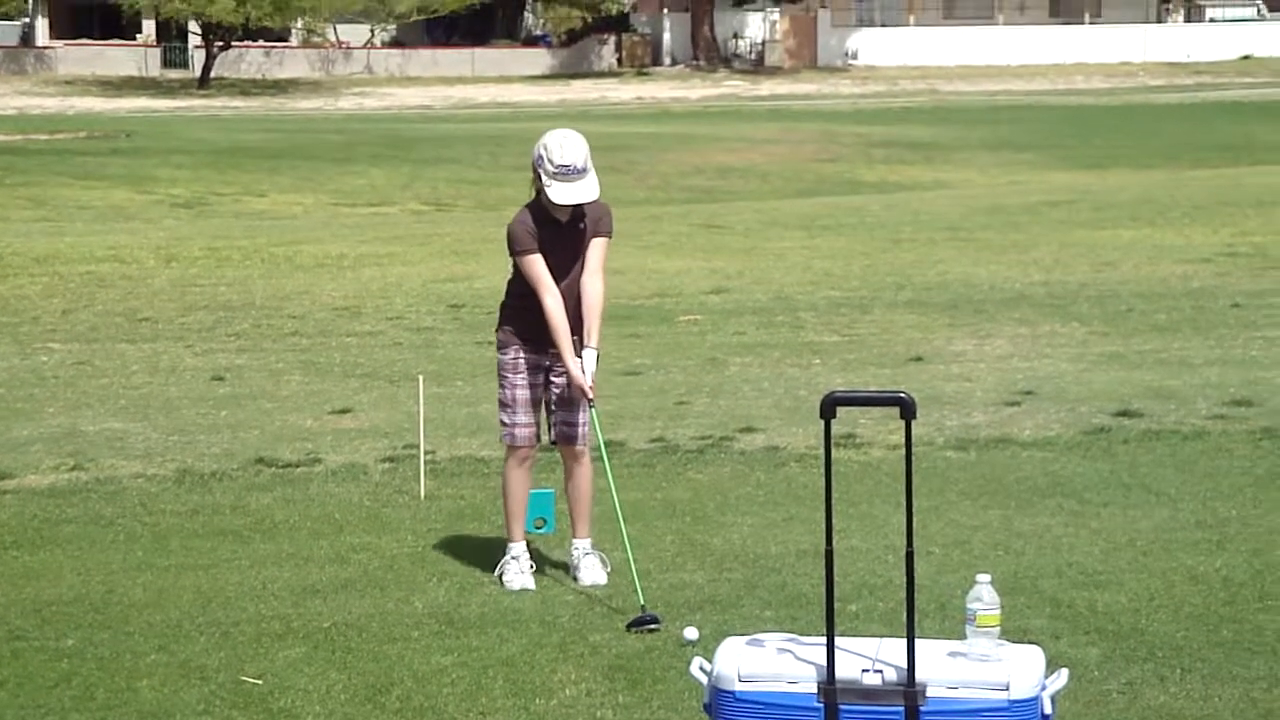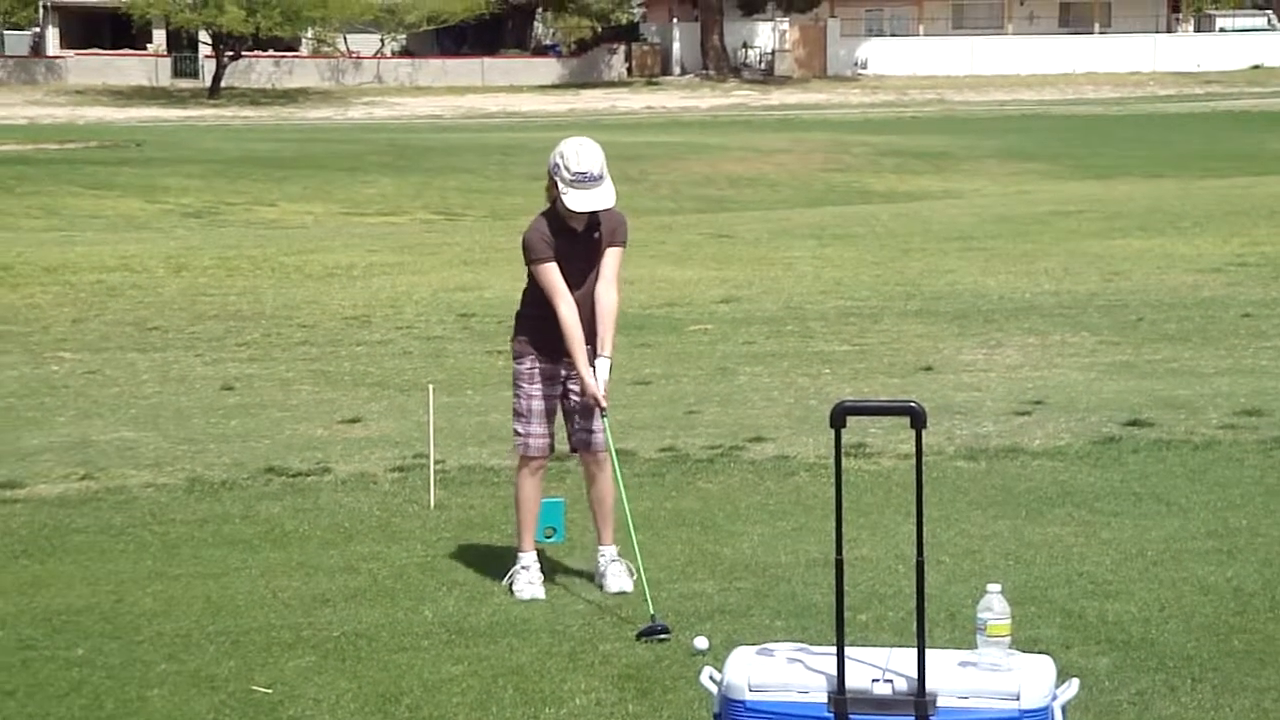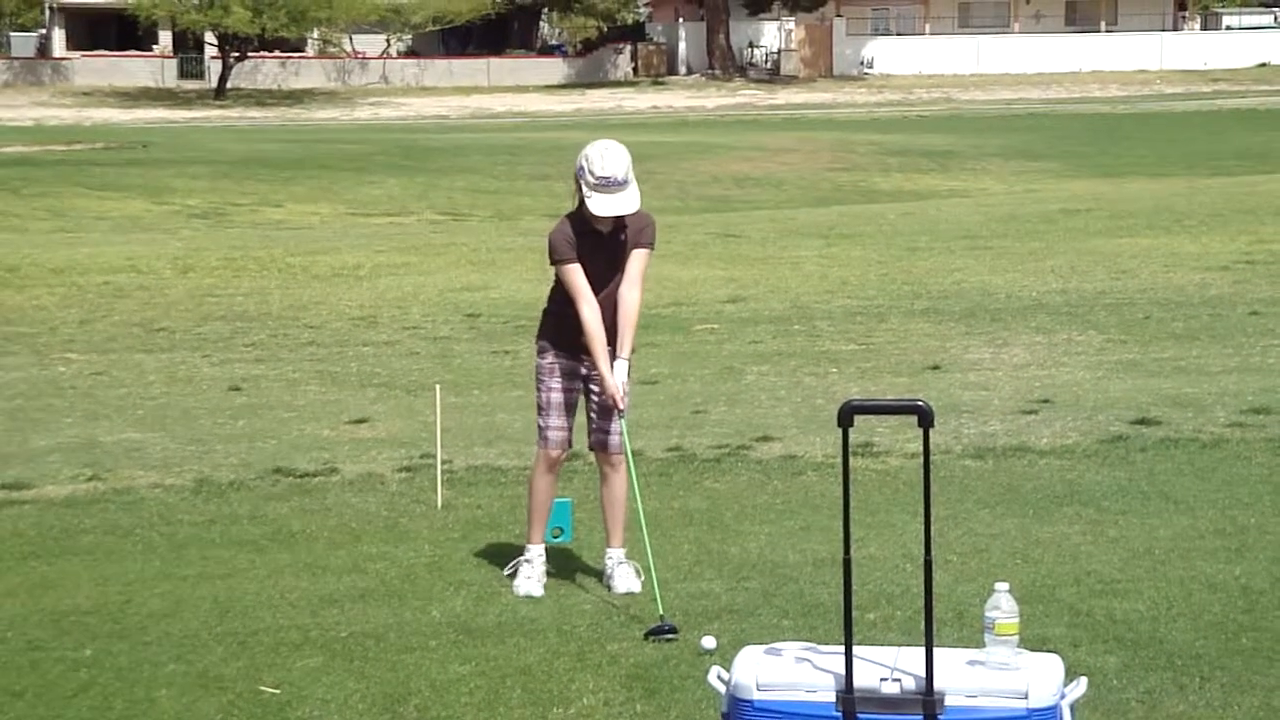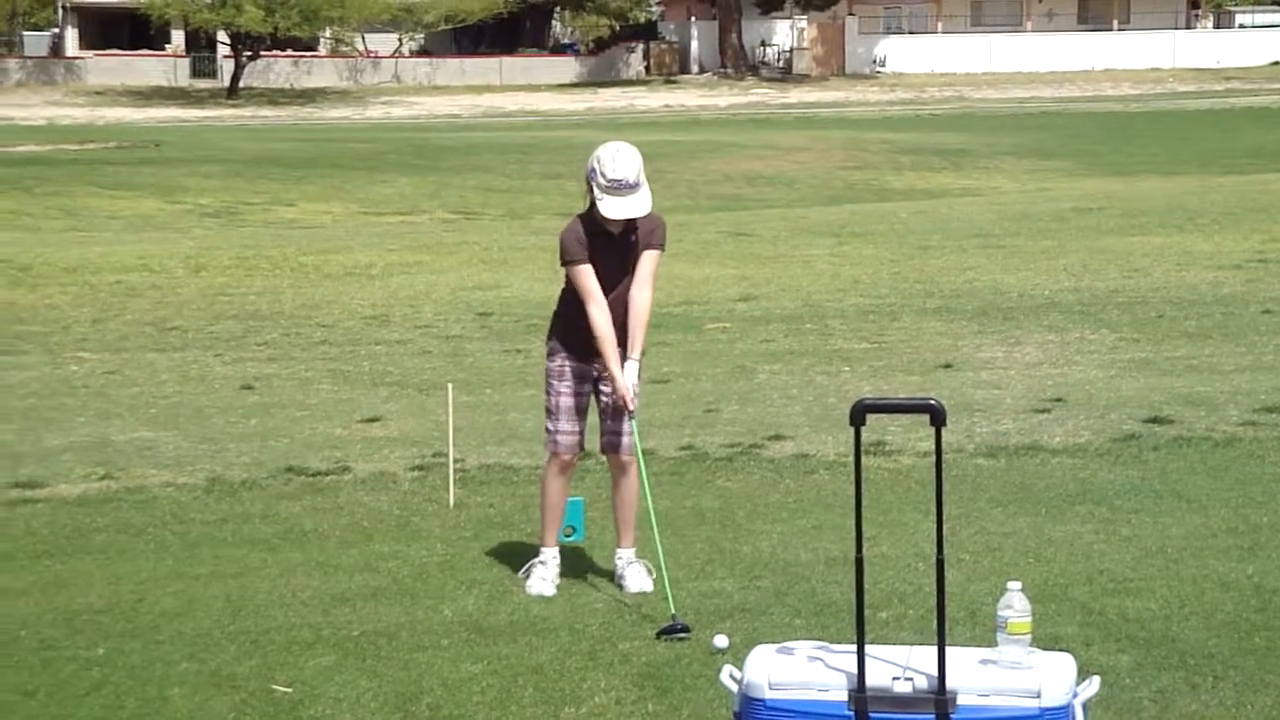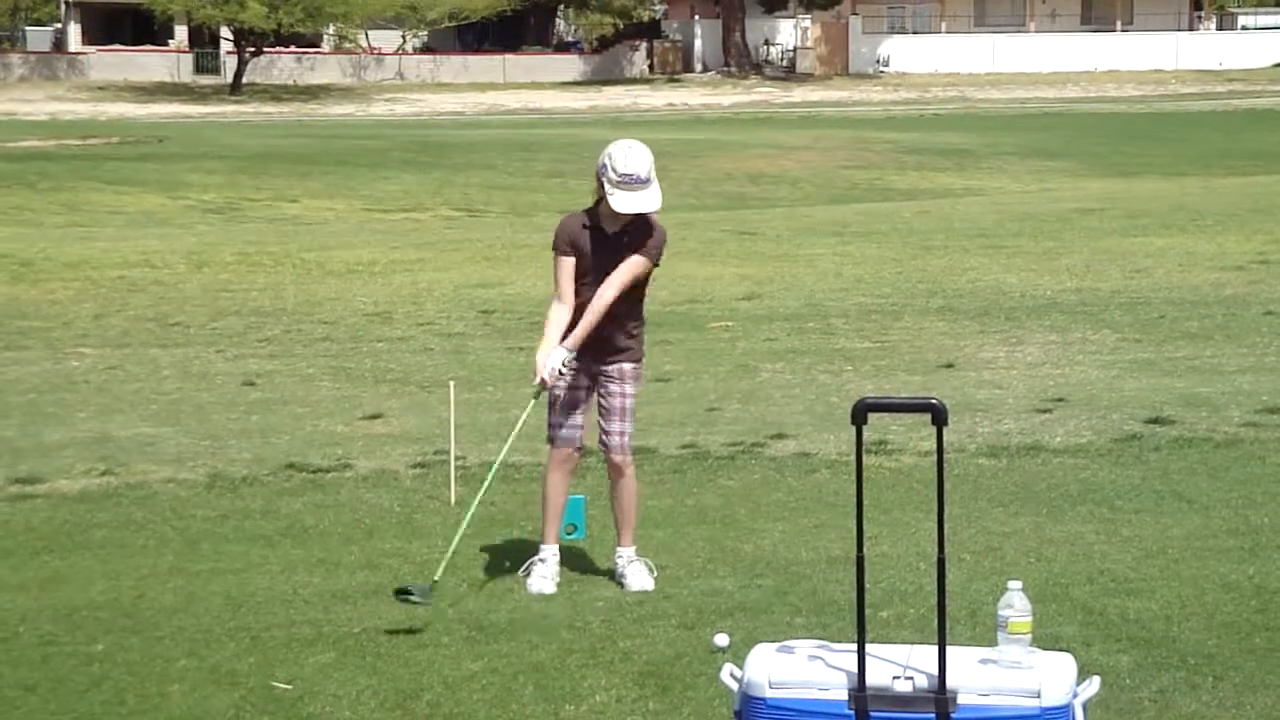
dt=0.3s
person 1, frame 1
left shoulder: (598, 215)
right shoulder: (523, 227)
left elbow: (591, 282)
right elbow: (549, 297)
left wrist: (590, 352)
right wrist: (570, 366)
left hip: (572, 342)
right hip: (522, 342)
left knee: (575, 447)
right knee: (521, 447)
left ankle: (582, 547)
right ankle: (516, 552)
person 1, frame 2
left shoulder: (613, 224)
right shoulder: (539, 235)
left elbow: (606, 291)
right elbow: (563, 306)
left wrist: (603, 361)
right wrist: (585, 374)
left hip: (588, 351)
right hip: (537, 352)
left knee: (596, 454)
right knee: (533, 456)
left ankle: (608, 555)
right ankle: (526, 561)
person 1, frame 3
left shoulder: (641, 226)
right shoulder: (564, 235)
left elbow: (629, 293)
right elbow: (586, 305)
left wrist: (621, 362)
right wrist: (604, 374)
left hip: (611, 352)
right hip: (561, 350)
left knee: (612, 455)
right knee: (552, 451)
left ankle: (616, 556)
right ankle: (534, 553)
person 1, frame 4
left shoulder: (651, 228)
right shoulder: (575, 236)
left elbow: (640, 294)
right elbow: (596, 308)
left wrist: (632, 363)
right wrist: (613, 374)
left hip: (622, 355)
right hip: (571, 353)
left knee: (623, 456)
right knee: (562, 455)
left ankle: (627, 557)
right ankle: (547, 556)
person 1, frame 5
left shoulder: (651, 235)
right shoulder: (572, 229)
left elbow: (608, 295)
right elbow: (562, 300)
left wrist: (568, 350)
right wrist: (546, 350)
left hip: (621, 354)
right hip: (569, 351)
left knee: (619, 457)
right knee: (563, 452)
left ankle: (627, 555)
right ankle: (548, 554)
